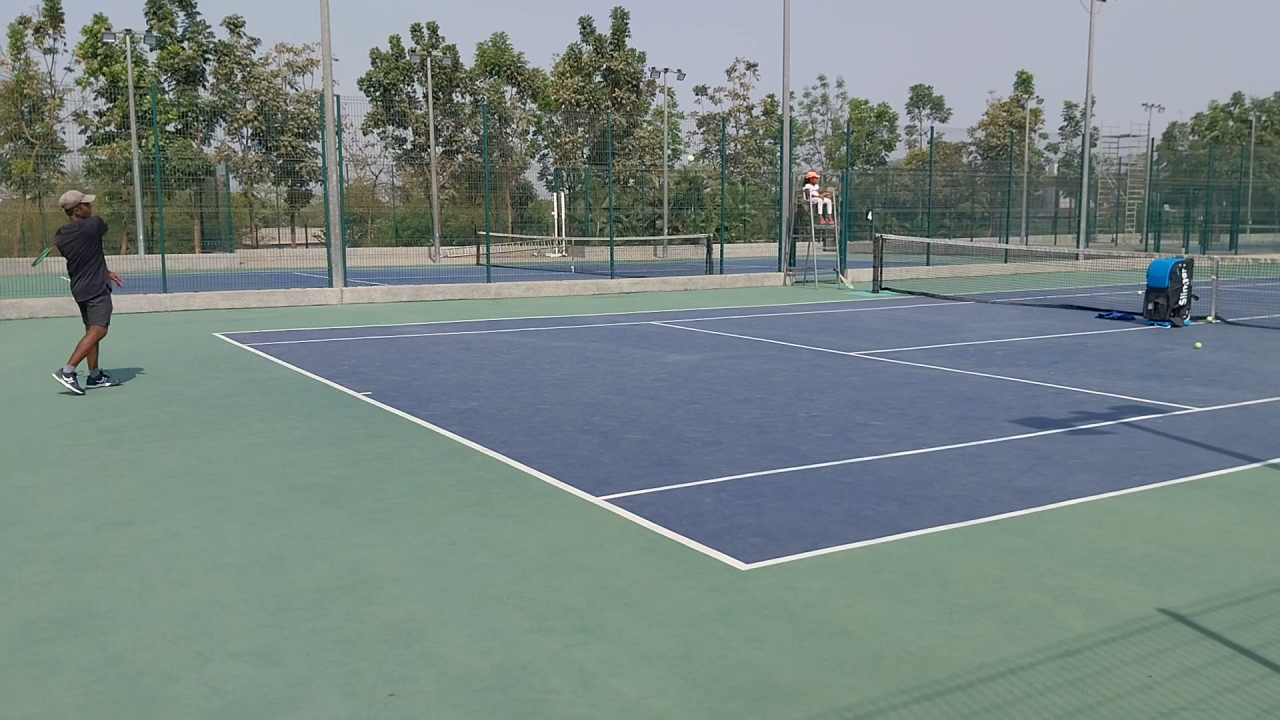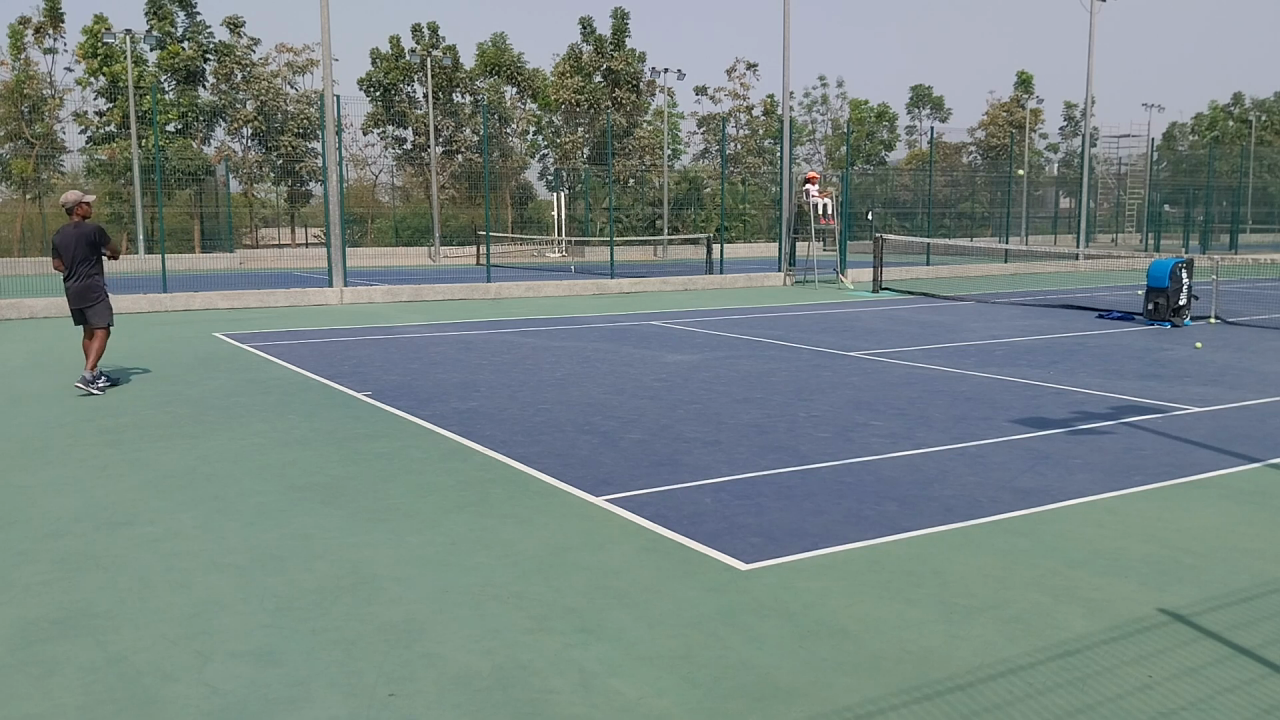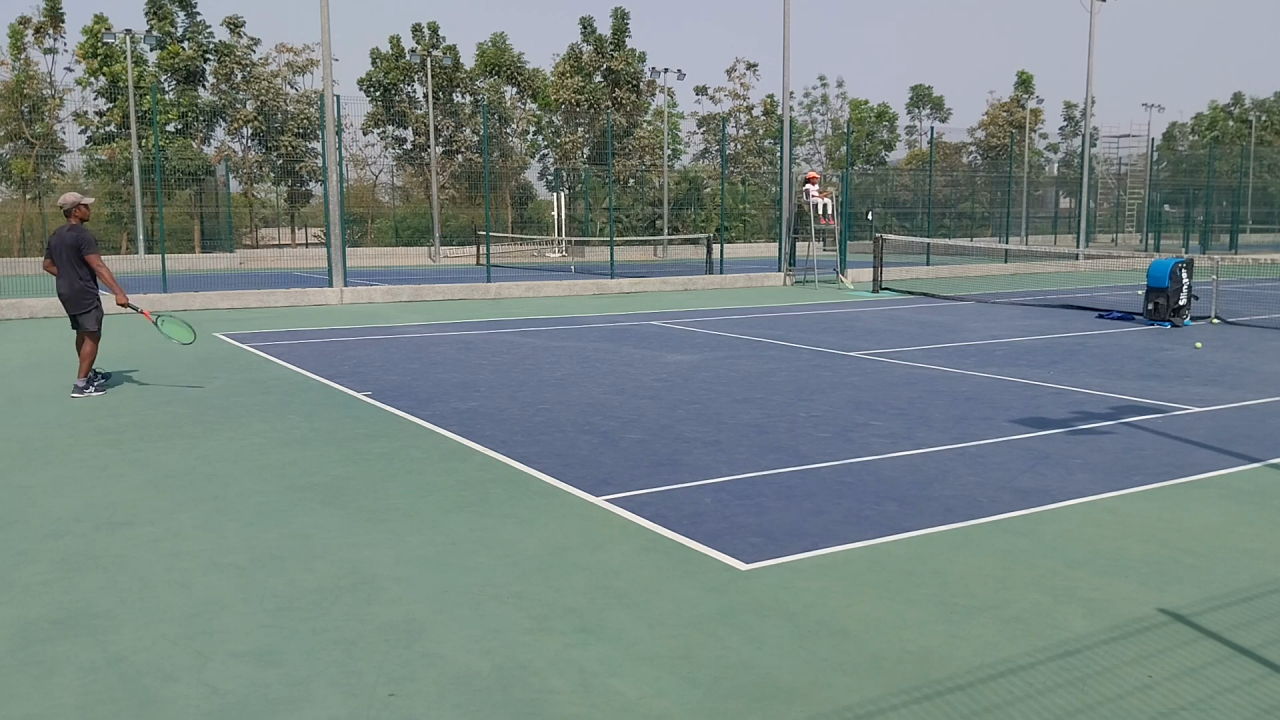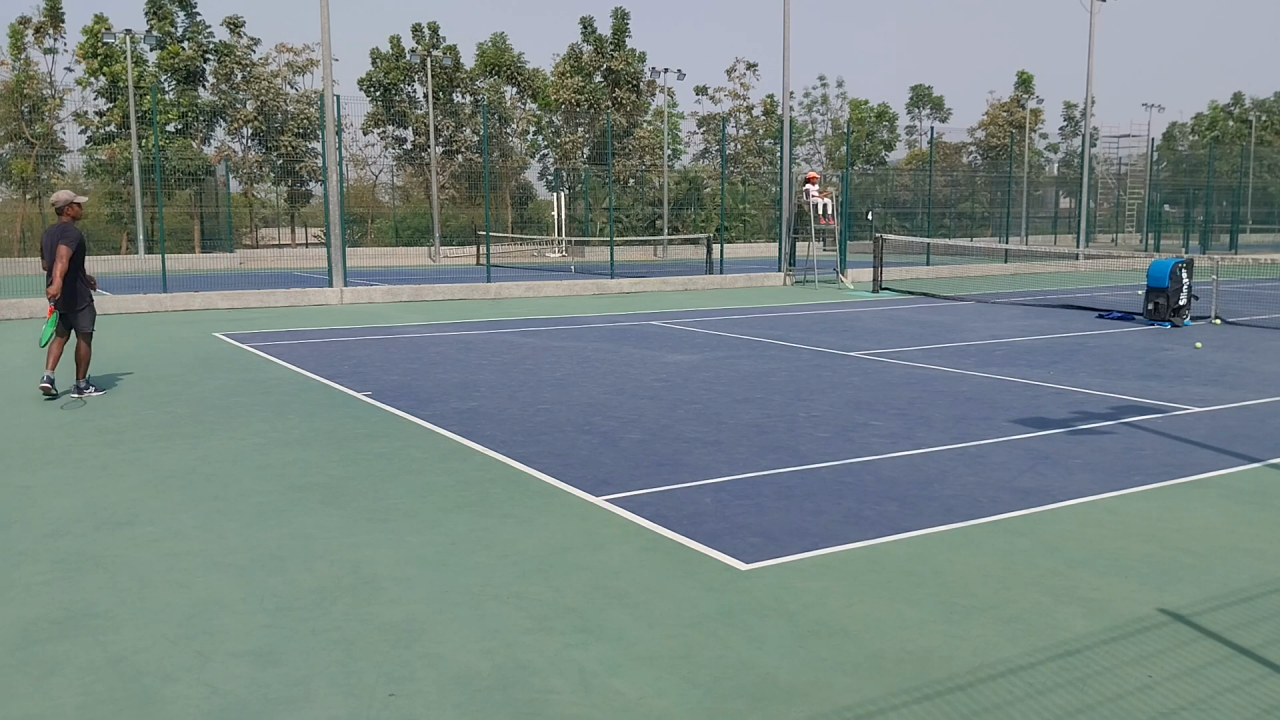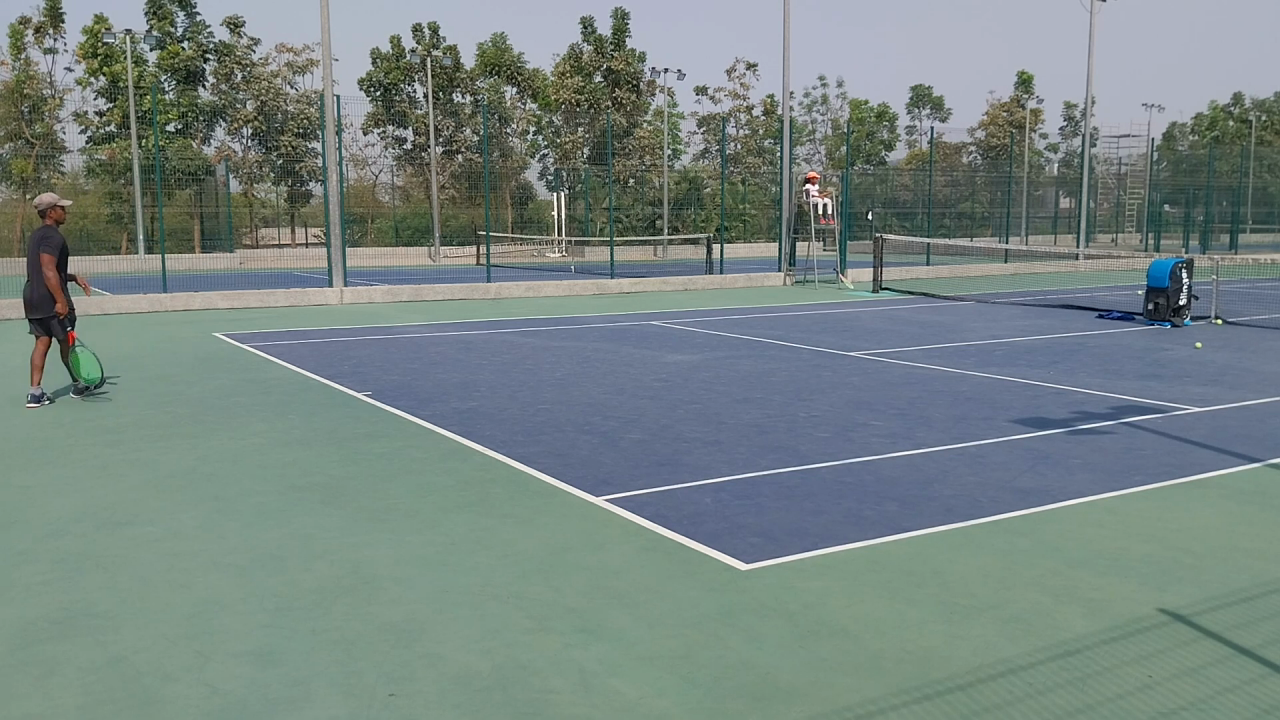
dt=0.3s
person 1, frame 1
left shoulder: (60, 236)
right shoulder: (94, 224)
left wrist: (106, 272)
left hip: (79, 287)
right hip: (96, 288)
left knee: (92, 330)
right knee: (98, 330)
left ankle: (94, 376)
right ankle: (67, 371)
person 1, frame 2
left shoulder: (58, 236)
right shoulder: (92, 230)
left elbow: (57, 265)
right elbow: (115, 252)
right wrist: (107, 253)
left hip: (72, 290)
right hip: (92, 290)
left knee: (89, 332)
right knee: (102, 332)
left ankle: (94, 376)
right ankle: (86, 376)
person 1, frame 3
left shoulder: (55, 236)
right shoulder: (83, 236)
left elbow: (48, 265)
right elbow: (99, 267)
right wrist: (119, 292)
left hip: (65, 292)
right hip: (83, 293)
left knee: (82, 333)
right knee: (91, 336)
left ankle: (89, 374)
right ankle: (81, 385)
person 1, frame 4
left shoulder: (48, 233)
right shoulder: (70, 232)
right elbow: (62, 258)
right wrist: (58, 282)
left hip: (56, 293)
right hip: (75, 293)
left knee: (61, 334)
right knee: (83, 337)
left ankle: (48, 375)
right ankle: (81, 385)
person 1, frame 5
left shoulder: (38, 235)
right shoulder: (52, 236)
right elbow: (48, 270)
left wrist: (74, 278)
right wrist: (61, 301)
left hip: (32, 298)
right hip: (50, 299)
left knee: (42, 342)
right knee: (66, 340)
left ankle: (35, 393)
right ankle: (78, 386)
